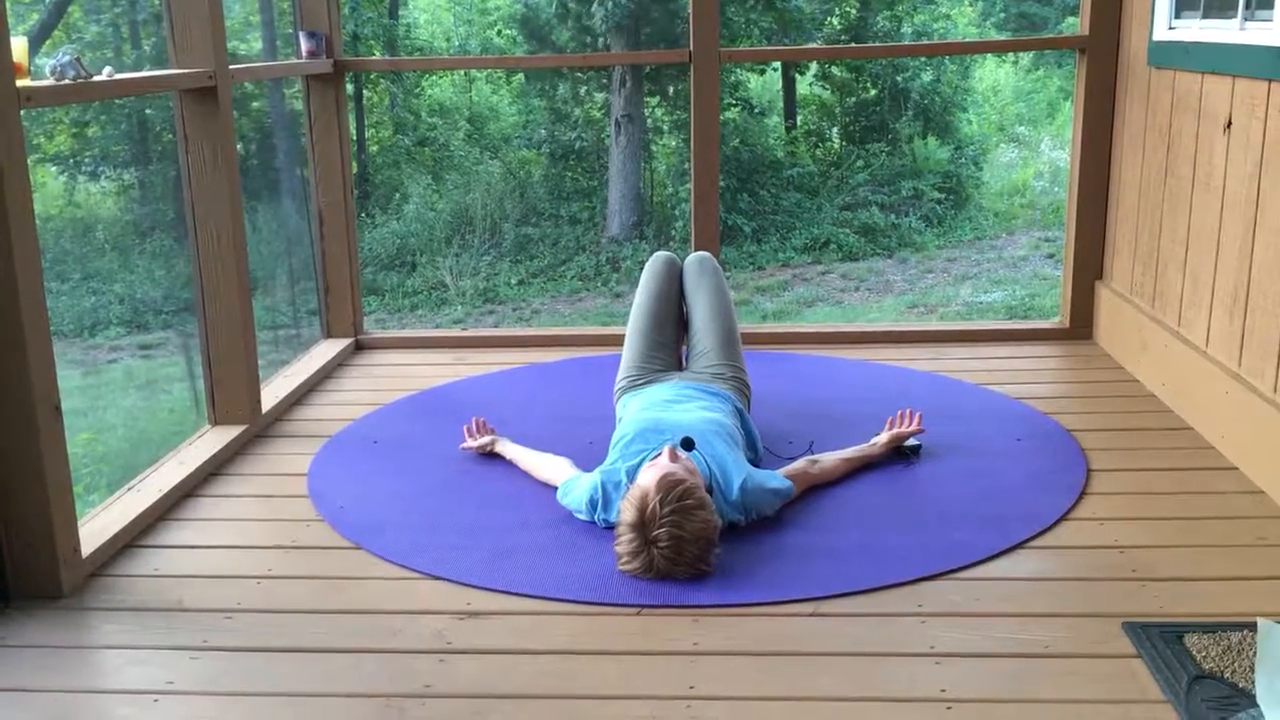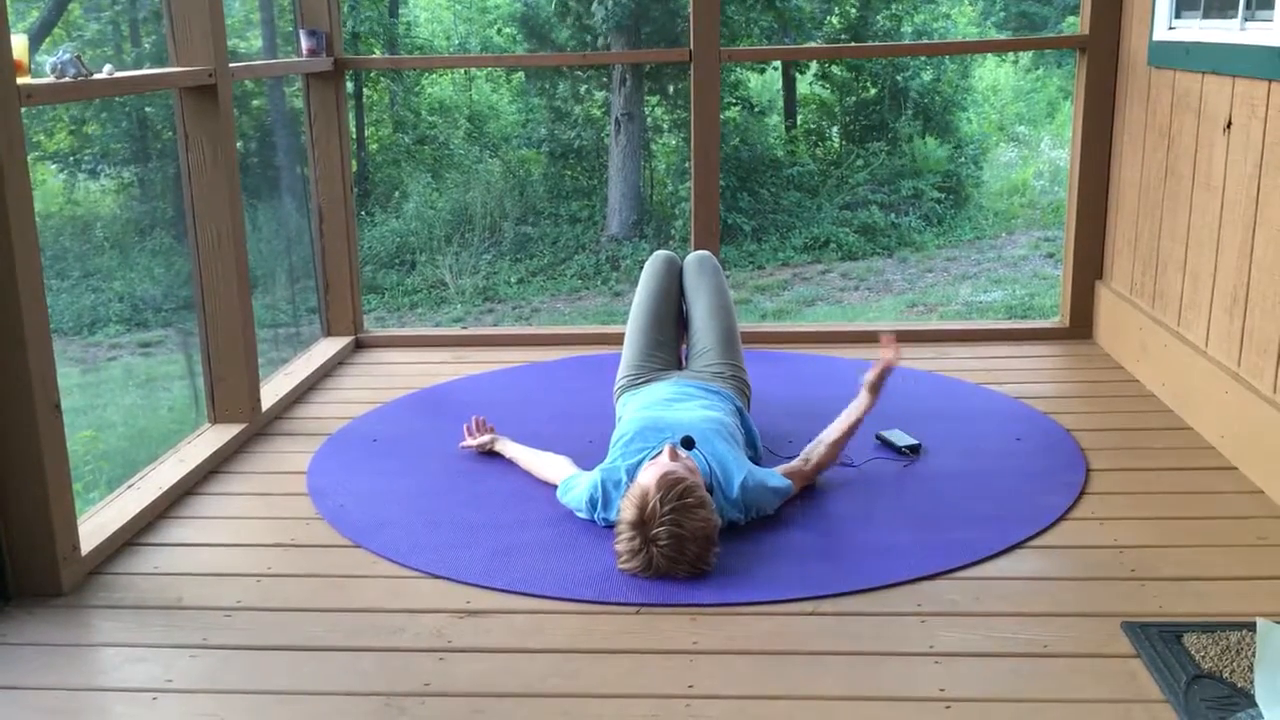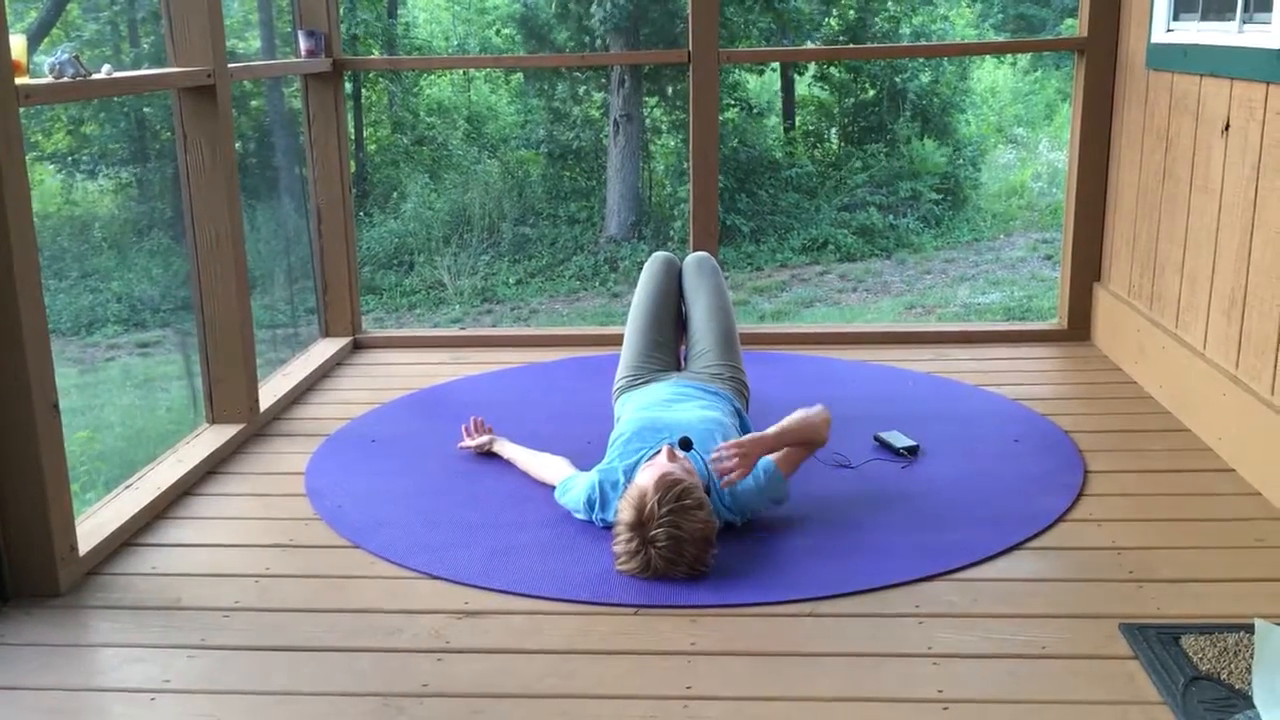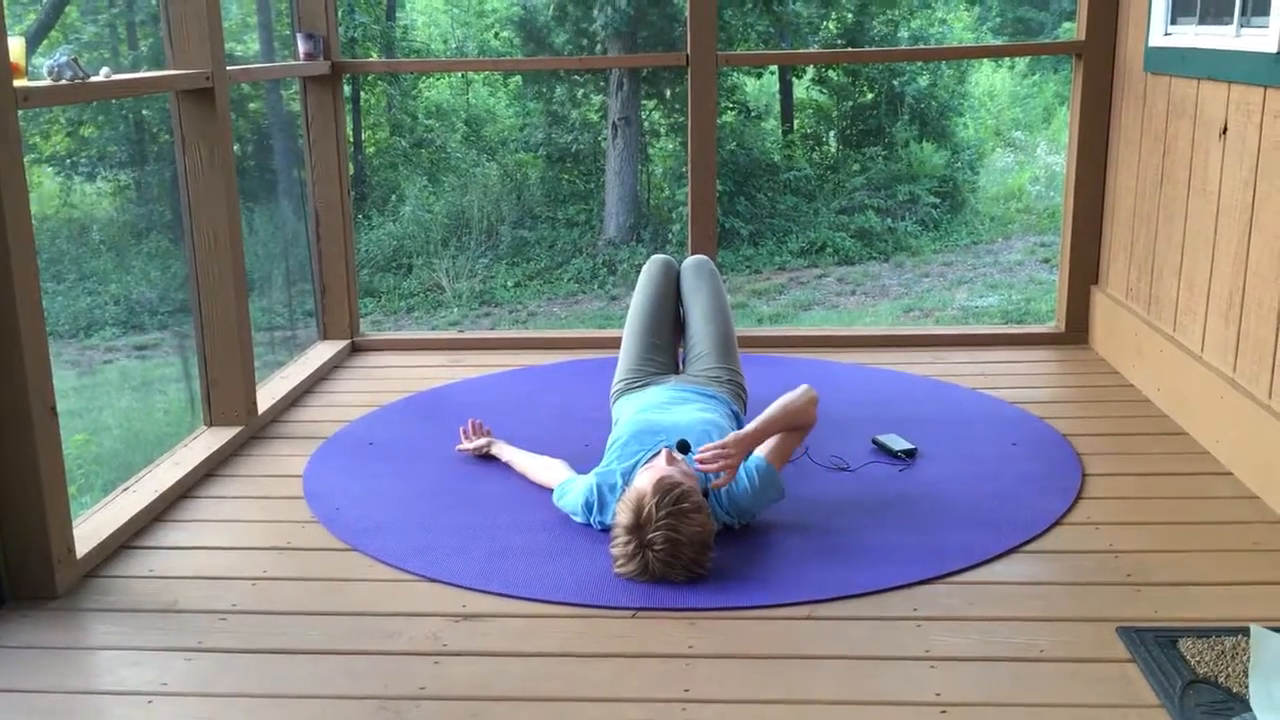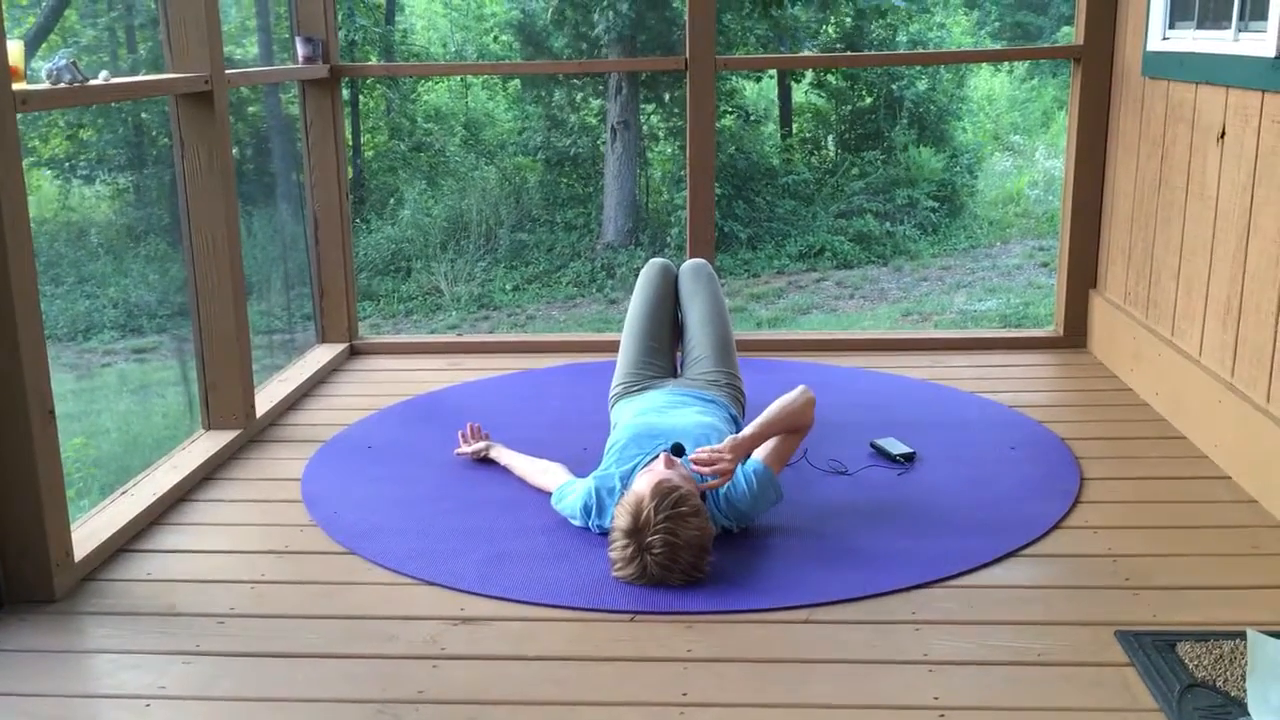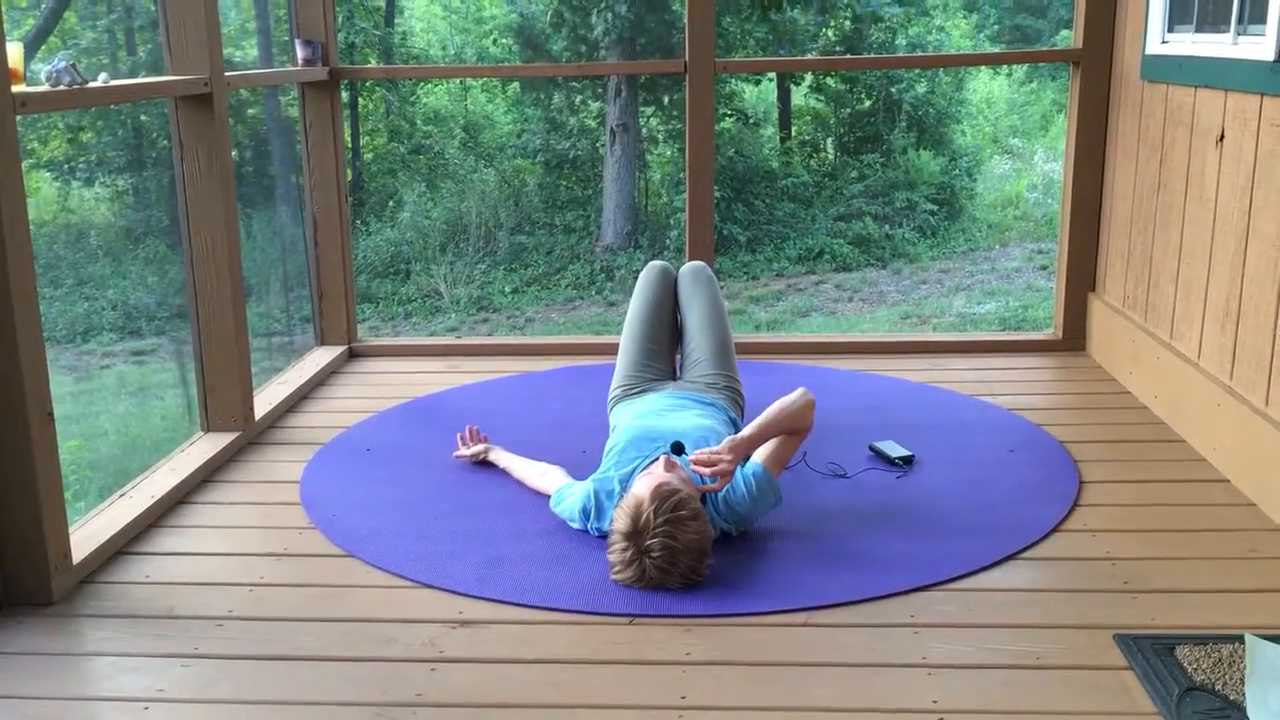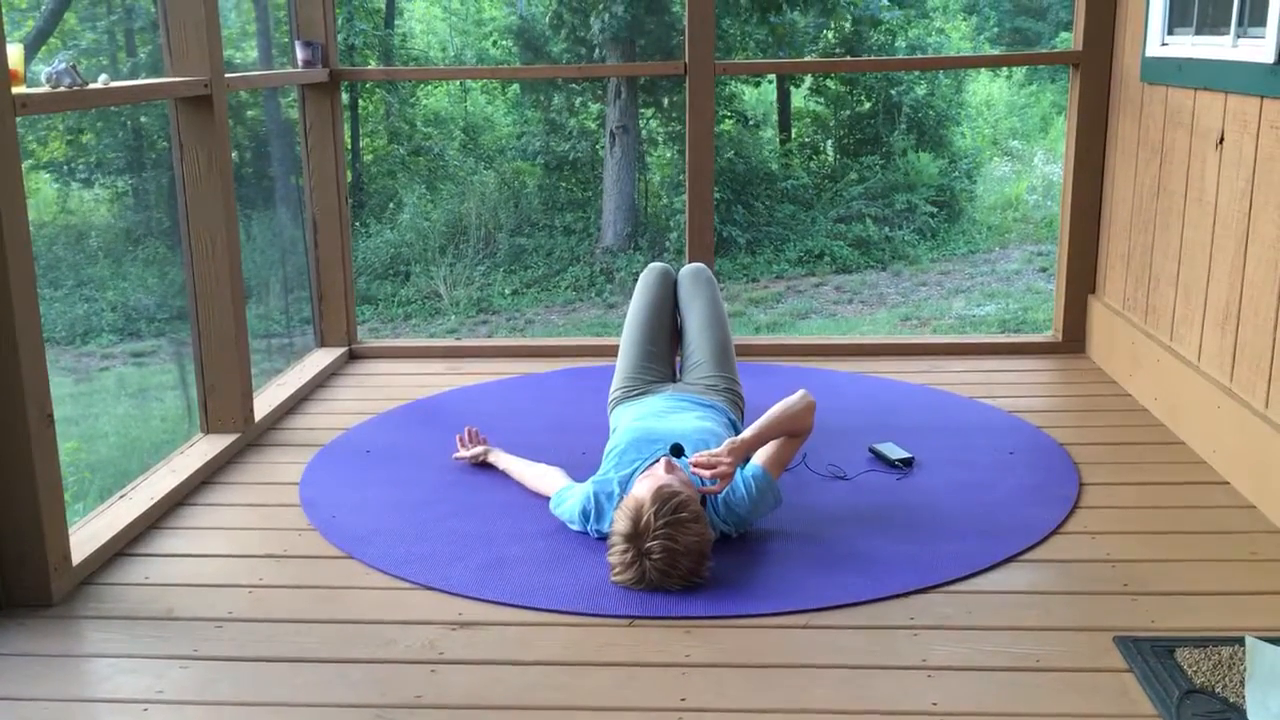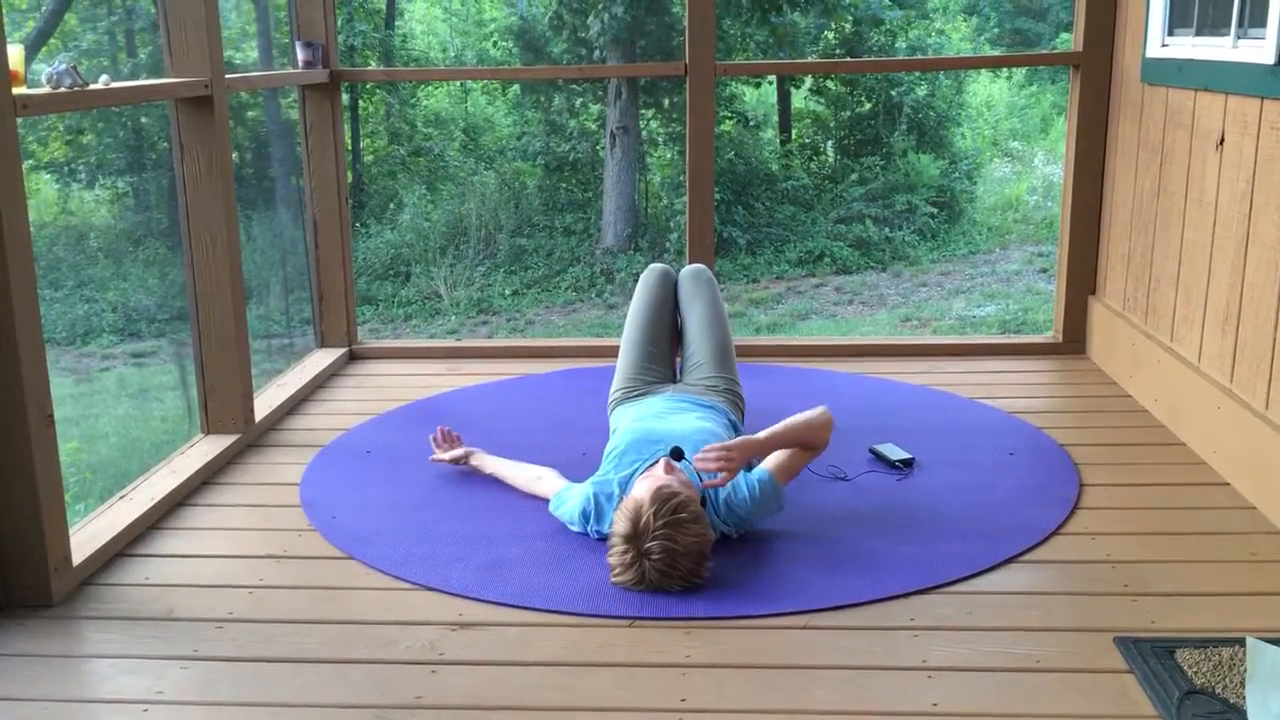
dt=0.3s
person 1, frame 1
left shoulder: (603, 499)
right shoulder: (741, 495)
left elbow: (558, 468)
right elbow: (811, 468)
left wrist: (498, 443)
right wrist: (879, 444)
left hip: (642, 393)
right hip: (718, 394)
left knee: (664, 262)
right knee: (700, 262)
person 1, frame 2
left shoulder: (604, 499)
right shoulder: (746, 496)
left elbow: (562, 468)
right elbow: (810, 462)
left wrist: (497, 443)
right wrist: (868, 392)
left hip: (642, 392)
right hip: (717, 393)
left knee: (660, 262)
right knee: (698, 262)
person 1, frame 3
left shoulder: (600, 498)
right shoulder: (738, 497)
left elbow: (556, 467)
right elbow: (819, 421)
left wrist: (496, 442)
right wrist: (759, 442)
left hip: (640, 392)
right hip: (716, 392)
left knee: (663, 264)
right knee: (699, 264)
person 1, frame 4
left shoulder: (597, 501)
right shoulder: (736, 497)
left elbow: (554, 469)
right elbow: (805, 400)
left wrist: (494, 445)
right wrist: (746, 440)
left hip: (638, 394)
right hip: (714, 394)
left knee: (660, 266)
right knee: (697, 267)
person 1, frame 5
left shoulder: (596, 505)
right shoulder: (734, 501)
left elbow: (551, 472)
right elbow: (803, 399)
left wrist: (493, 449)
right wrist: (743, 442)
left hip: (637, 396)
right hip: (713, 398)
left knee: (659, 270)
right knee: (695, 270)
person 1, frame 6
left shoulder: (594, 508)
right shoulder: (733, 504)
left elbow: (548, 474)
right elbow: (802, 402)
left wrist: (492, 452)
right wrist: (742, 443)
left hip: (637, 401)
right hip: (712, 401)
left knee: (658, 272)
right knee: (695, 272)
person 1, frame 7
left shoulder: (594, 509)
right shoulder: (733, 506)
left elbow: (549, 475)
right elbow: (804, 403)
left wrist: (491, 453)
right wrist: (742, 445)
left hip: (636, 402)
right hip: (713, 403)
left knee: (658, 274)
right knee: (694, 275)
person 1, frame 8
left shoulder: (594, 509)
right shoulder: (734, 506)
left elbow: (543, 478)
right elbow: (821, 422)
left wrist: (472, 456)
right wrist: (749, 446)
left hip: (636, 405)
right hip: (712, 405)
left knee: (657, 275)
right knee: (695, 275)
